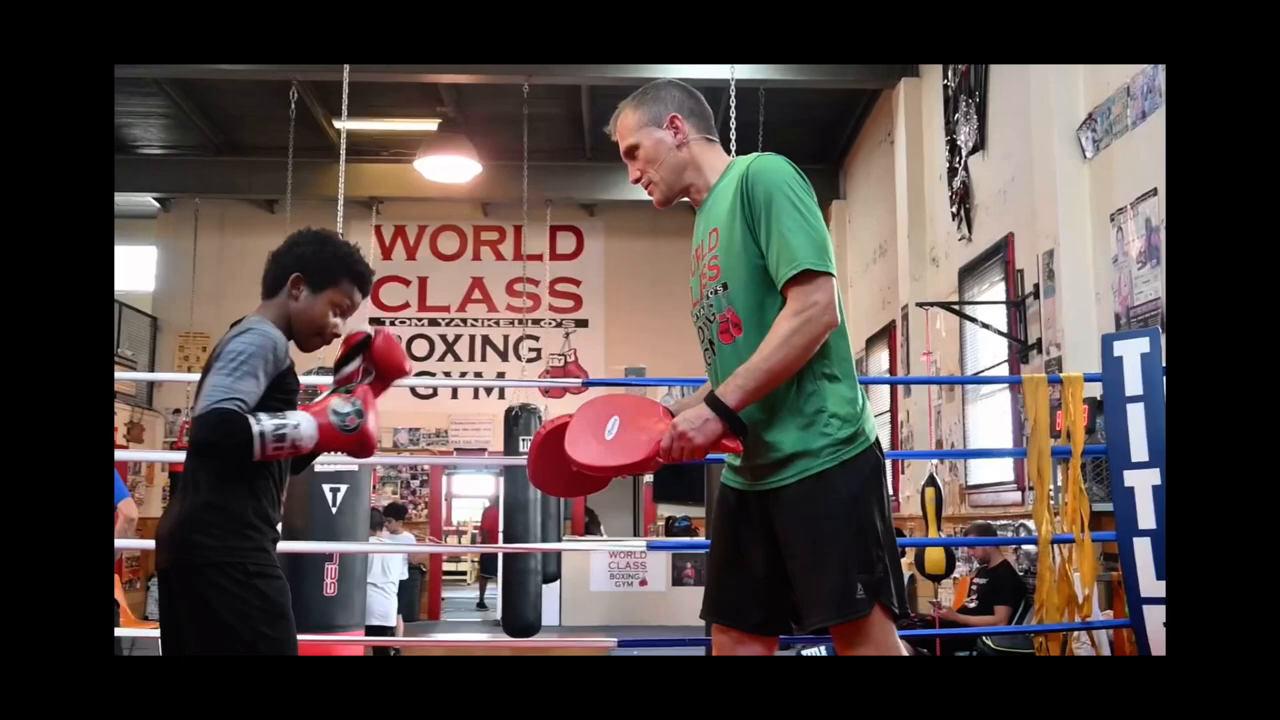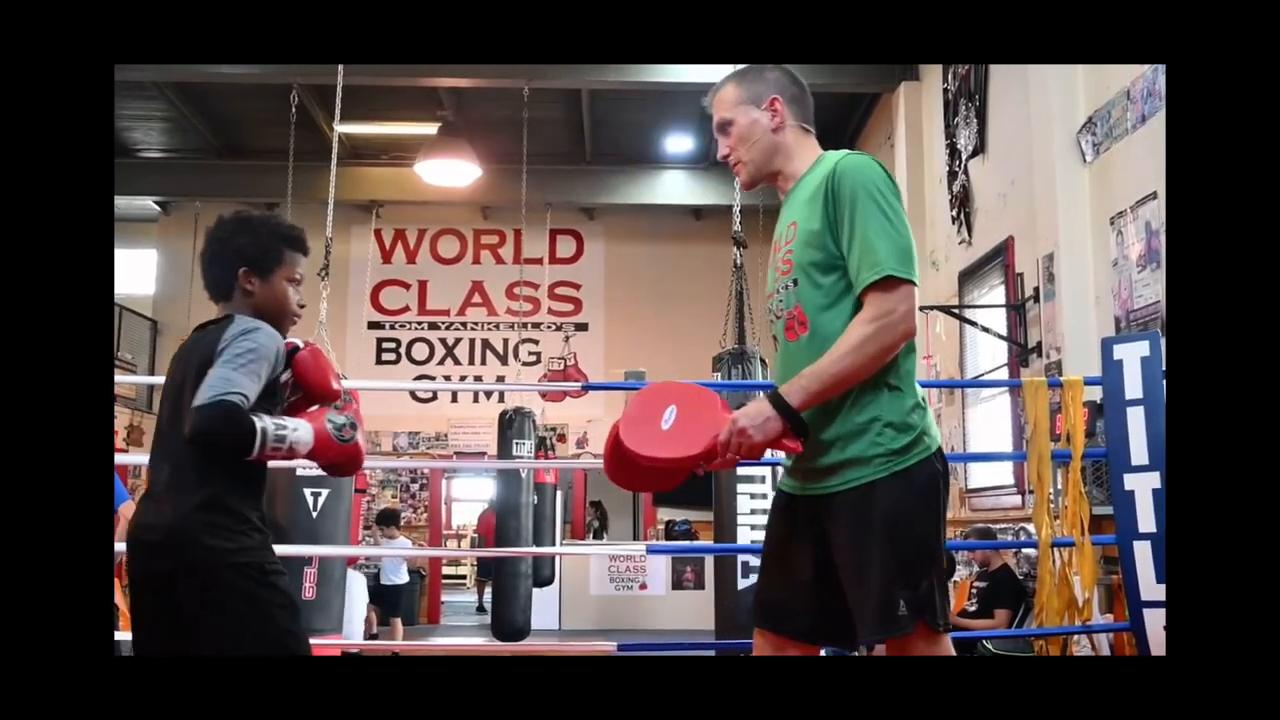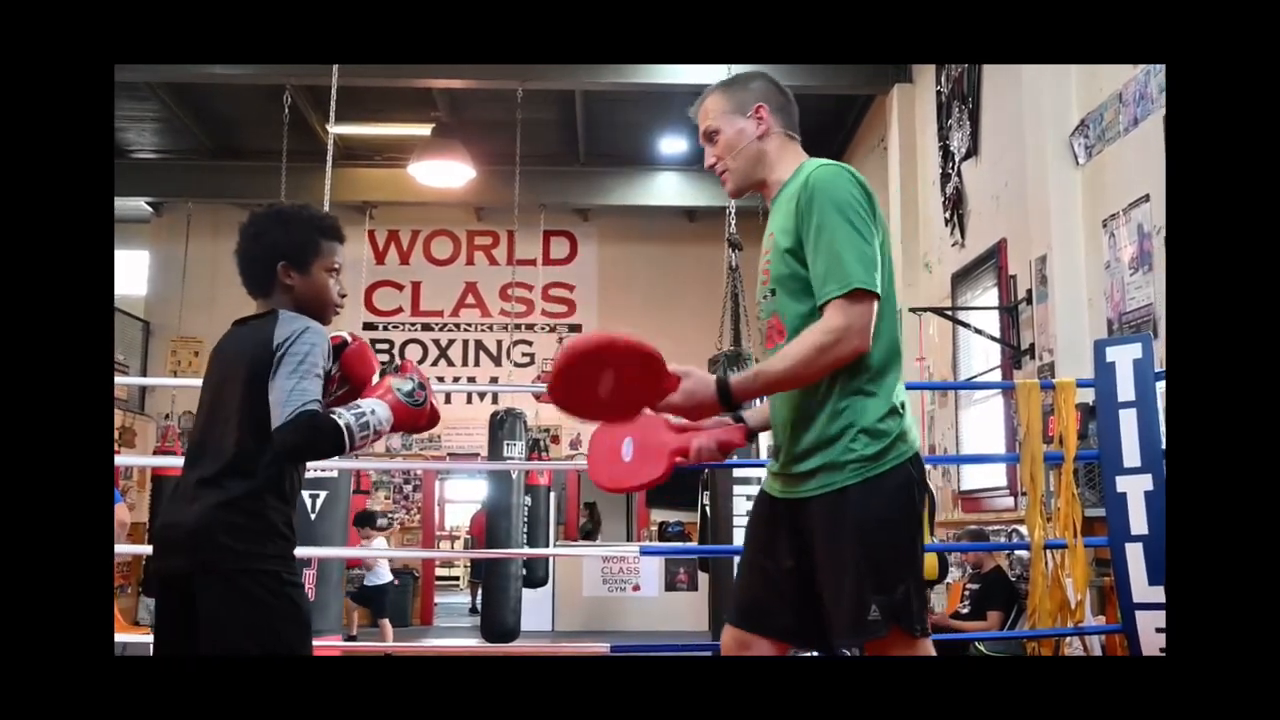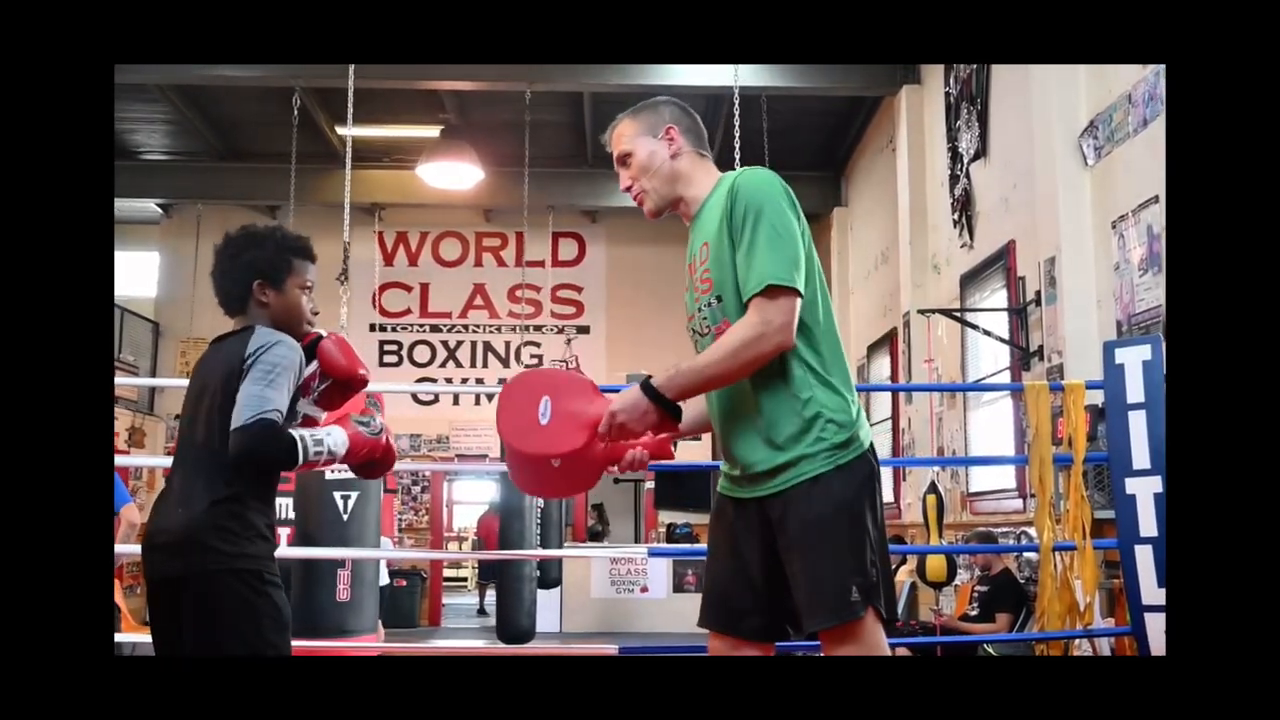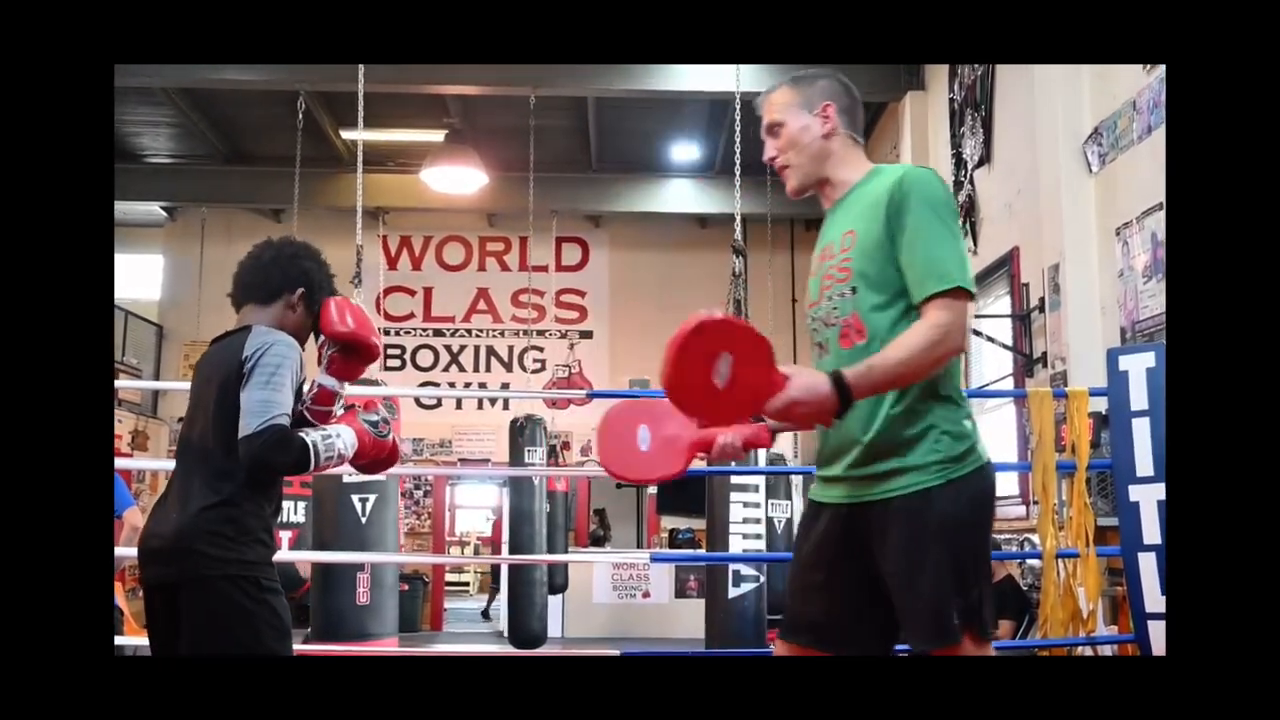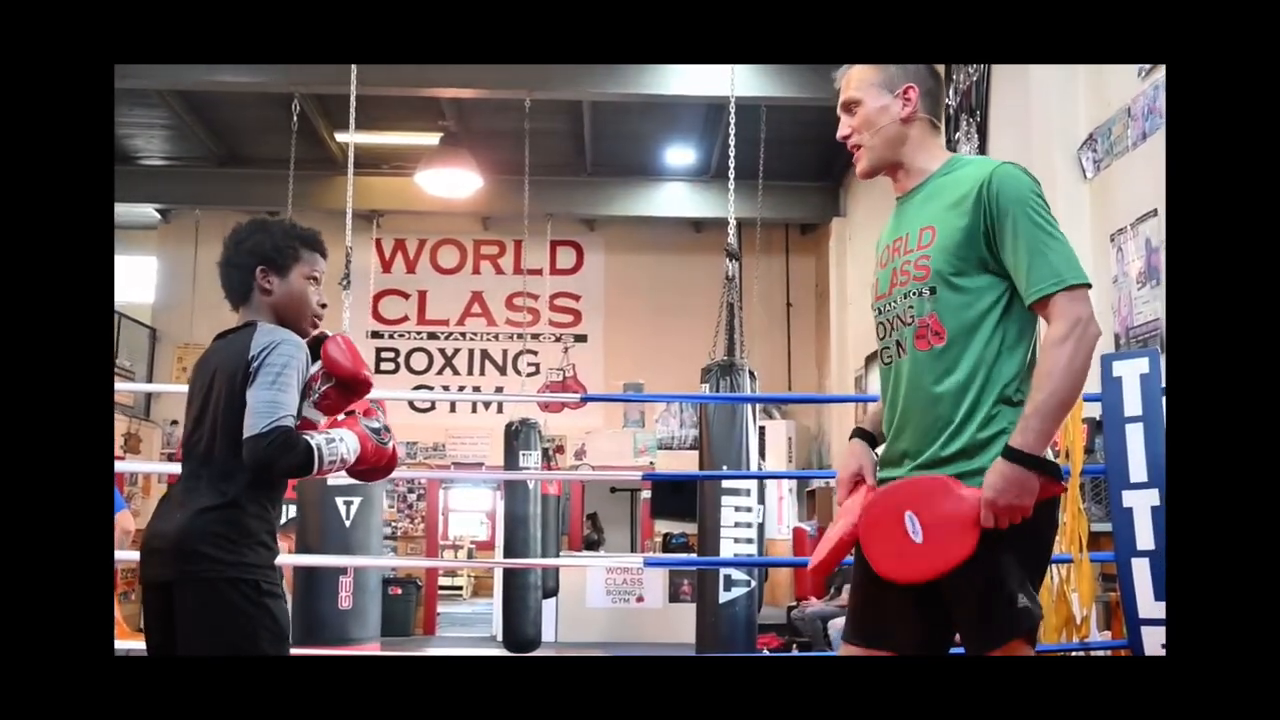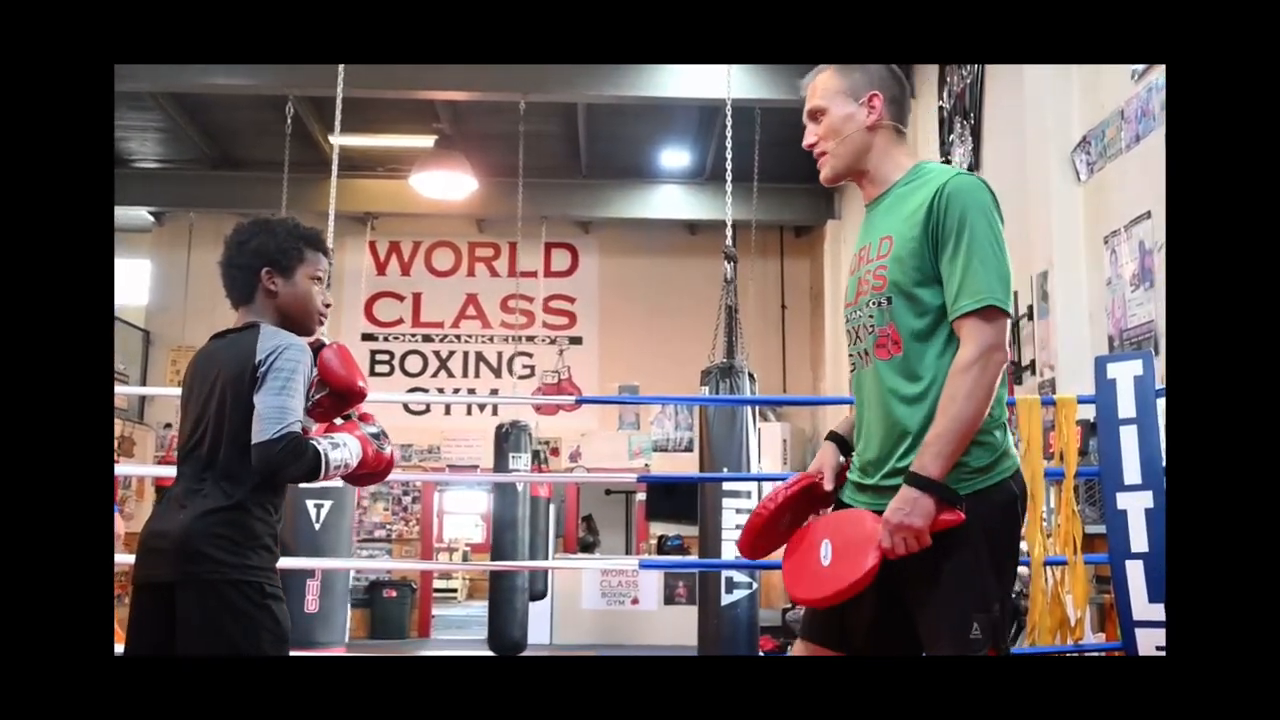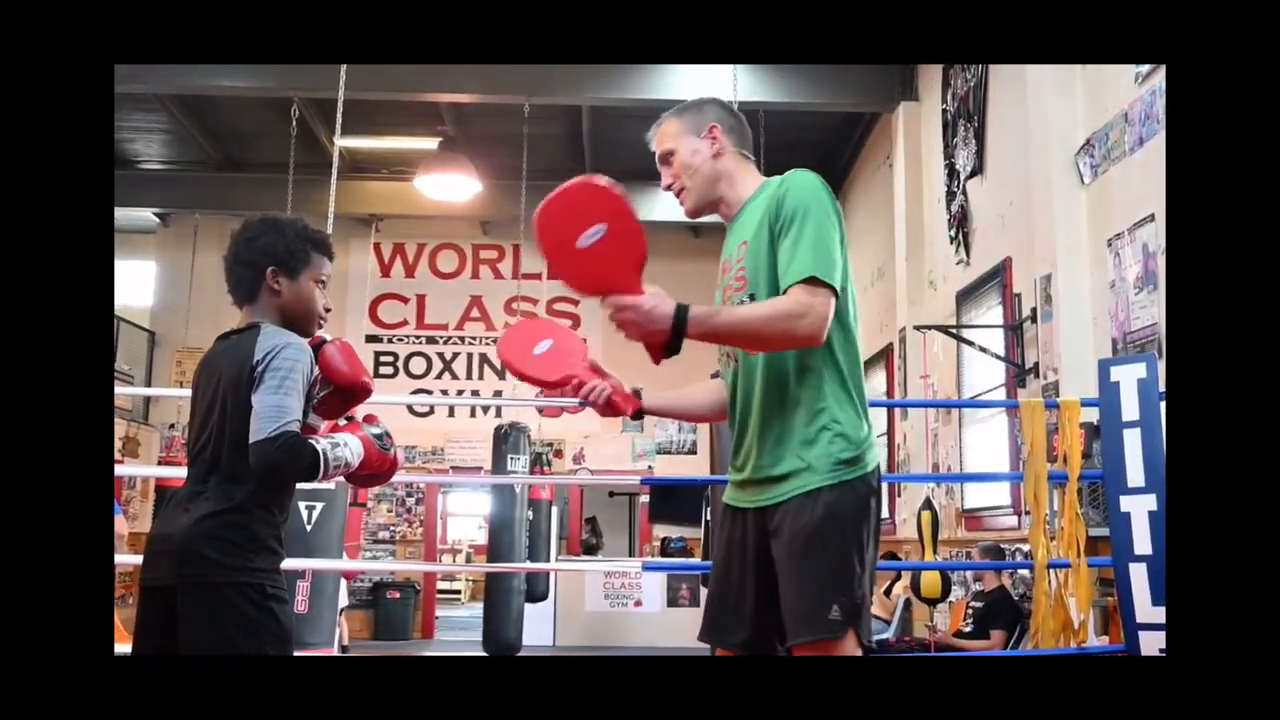
dt=0.7s
person 1, frame 1
left shoulder: (763, 176)
right shoulder: (708, 225)
left elbow: (817, 309)
left wrist: (719, 409)
right wrist: (670, 423)
left hip: (823, 457)
right hip: (750, 471)
left knee: (864, 636)
right knee: (736, 639)
person 1, frame 2
left shoulder: (849, 174)
right shoulder: (793, 214)
left elbow: (893, 315)
left wrist: (781, 405)
right wrist: (752, 420)
left hip: (879, 467)
right hip: (809, 476)
left knee: (914, 642)
right knee: (777, 641)
person 1, frame 3
left shoulder: (825, 184)
right shoulder: (785, 212)
left elbow: (850, 332)
left wrist: (725, 391)
right wrist: (740, 423)
left hip: (859, 471)
right hip: (795, 480)
left knee: (894, 645)
right knee: (747, 643)
person 1, frame 4
left shoulder: (751, 190)
right shoulder: (701, 237)
left elbow: (772, 329)
left wrist: (655, 394)
right wrist: (658, 425)
left hip: (818, 463)
right hip: (745, 480)
left knee: (850, 637)
right knee: (732, 643)
person 1, frame 5
left shoulder: (907, 189)
right shoulder: (834, 229)
left elbow: (947, 325)
left wrist: (836, 388)
right wrist: (760, 418)
left hip: (928, 481)
right hip: (841, 489)
left knee: (951, 646)
right knee: (799, 648)
person 1, frame 6
left shoulder: (993, 185)
right shoulder: (895, 226)
left elbow: (1075, 322)
left wrist: (1022, 456)
right wrist: (865, 436)
left hip: (991, 489)
left knee: (1001, 647)
right knee: (865, 647)
person 1, frame 7
left shoulder: (950, 194)
right shoulder: (872, 223)
left elbow: (985, 347)
left wrist: (923, 482)
right wrist: (840, 440)
left hip: (954, 496)
right hip: (867, 498)
right knee: (815, 648)
person 1, frame 8
left shoulder: (795, 192)
right shoulder: (737, 239)
left elbow: (808, 317)
left wrist: (678, 323)
right wrist: (633, 401)
left hip: (821, 477)
right hip: (750, 490)
left knee: (825, 647)
right knee: (734, 648)
person 2, frame 1
left shoulder: (247, 341)
right shoulder: (261, 339)
left elbow: (283, 457)
right elbow: (215, 429)
left wrist: (353, 391)
right wrist: (318, 424)
left hip: (198, 539)
right hip: (225, 544)
person 2, frame 2
left shoulder: (191, 348)
right shoulder: (255, 335)
right elbow: (216, 424)
left wrist: (286, 401)
right wrist: (312, 432)
left hip: (154, 538)
right hip: (220, 542)
person 2, frame 3
left shoulder: (233, 340)
right shoulder: (300, 333)
right elbow: (300, 437)
left wrist: (329, 393)
right wrist: (386, 406)
left hip: (180, 535)
right hip: (243, 544)
person 2, frame 4
left shoulder: (214, 357)
right shoulder: (275, 347)
right elbow: (255, 443)
left wrist: (314, 404)
right wrist: (344, 437)
left hip: (169, 542)
right hip: (226, 549)
person 2, frame 5
left shoulder: (217, 355)
right shoulder: (274, 346)
right elbow: (267, 449)
left wrist: (334, 376)
right wrist: (351, 436)
left hip: (167, 545)
right hip: (224, 554)
person 2, frame 6
left shoulder: (214, 354)
right shoulder: (280, 344)
right elbow: (268, 450)
left wrist: (317, 406)
right wrist: (351, 442)
left hip: (169, 543)
right hip: (226, 554)
person 2, frame 7
left shoulder: (207, 355)
right shoulder: (284, 348)
right elbow: (275, 454)
left wrist: (307, 412)
right wrist: (351, 446)
left hip: (164, 544)
right hip: (227, 555)
person 2, frame 8
left shoulder: (218, 354)
right shoulder: (285, 348)
right elbow: (274, 454)
left wrist: (316, 411)
right wrist: (353, 446)
left hip: (172, 546)
right hip: (231, 556)
